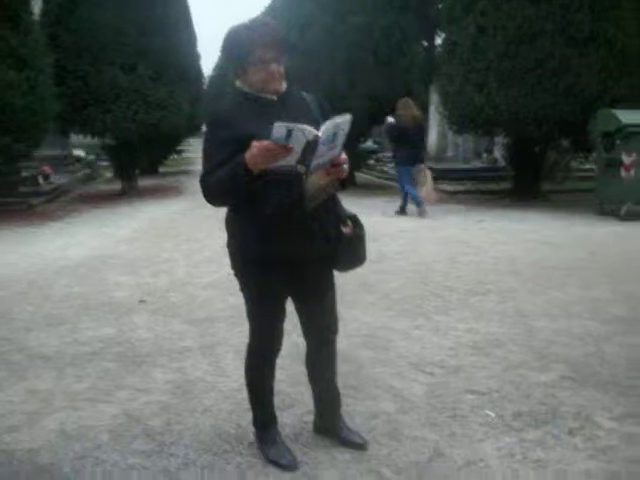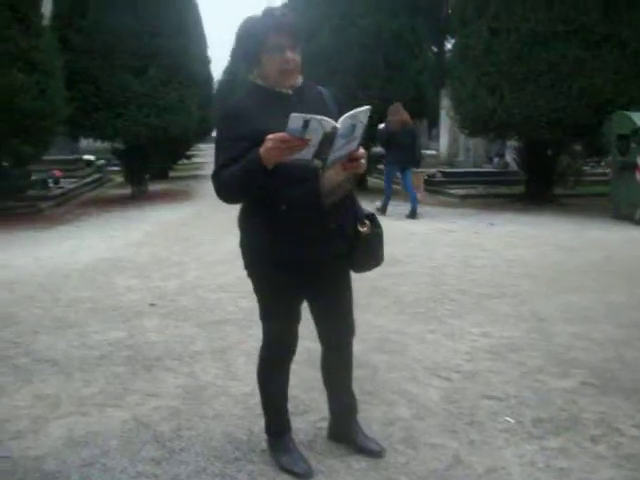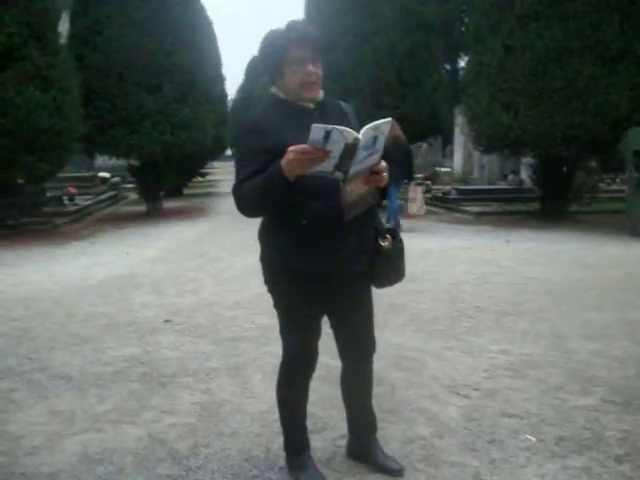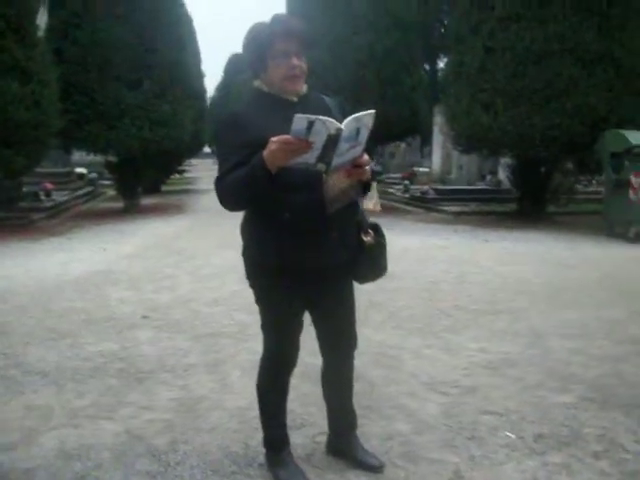
dt=0.5s
person 1, frame 1
left shoulder: (303, 102)
right shoulder: (226, 114)
right elbow: (213, 190)
left wrist: (338, 166)
right wrist: (248, 164)
left hip: (313, 243)
right hip: (262, 253)
left knee: (323, 333)
right knee: (265, 340)
left ankle: (328, 415)
right ankle: (266, 430)
person 1, frame 2
left shoulder: (320, 97)
right shoulder: (240, 109)
left elbow: (342, 155)
right elbow: (226, 187)
left wrist: (355, 163)
right wrist: (263, 159)
left hip: (330, 244)
right hip: (276, 253)
left knee: (339, 337)
right knee: (279, 344)
left ankle: (344, 422)
right ankle: (279, 436)
person 1, frame 3
left shoulder: (342, 113)
right shoulder: (260, 124)
left elbow: (364, 174)
right elbow: (247, 201)
left wrist: (378, 176)
right wrist: (285, 171)
left hip: (350, 260)
right hip: (296, 268)
left knee: (359, 353)
right knee: (299, 360)
left ankle: (363, 440)
person 1, frame 4
left shoulder: (325, 107)
right shoulder: (243, 117)
left elbow: (349, 169)
right elbow: (229, 194)
left wrist: (360, 171)
right wrist: (267, 163)
left hip: (332, 255)
right hip: (278, 263)
left knee: (341, 349)
right knee: (280, 355)
left ankle: (342, 435)
